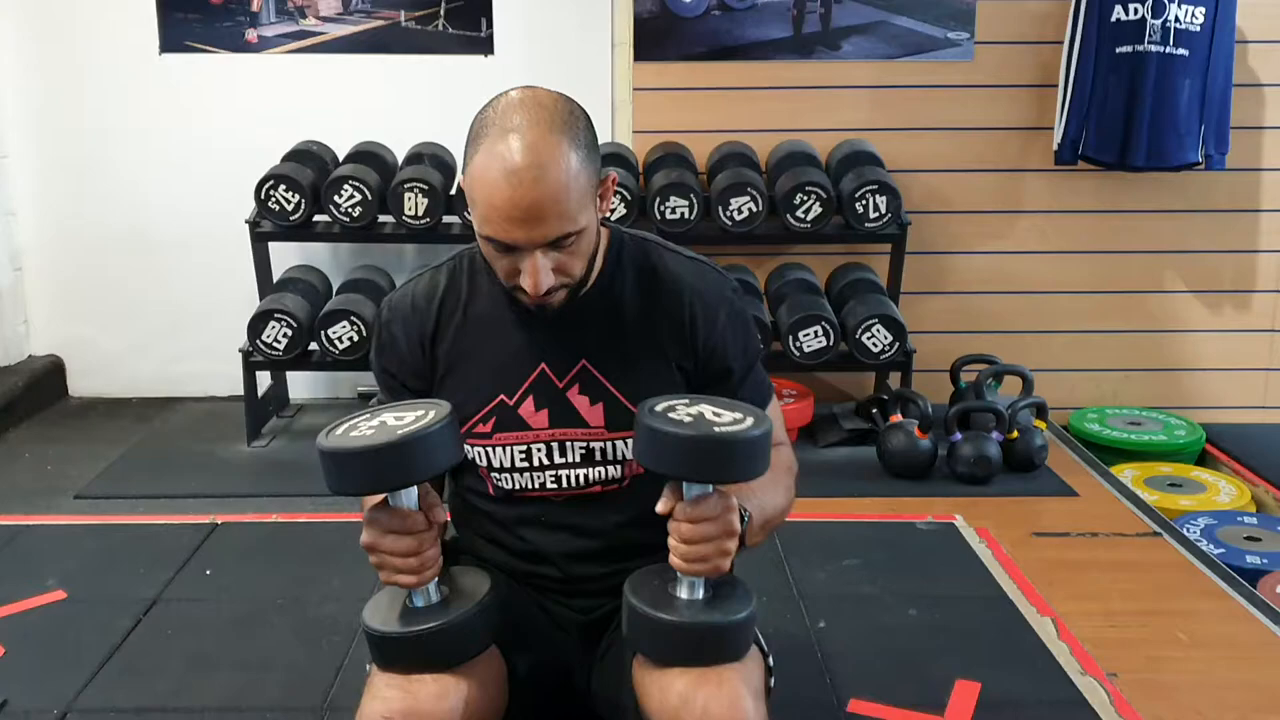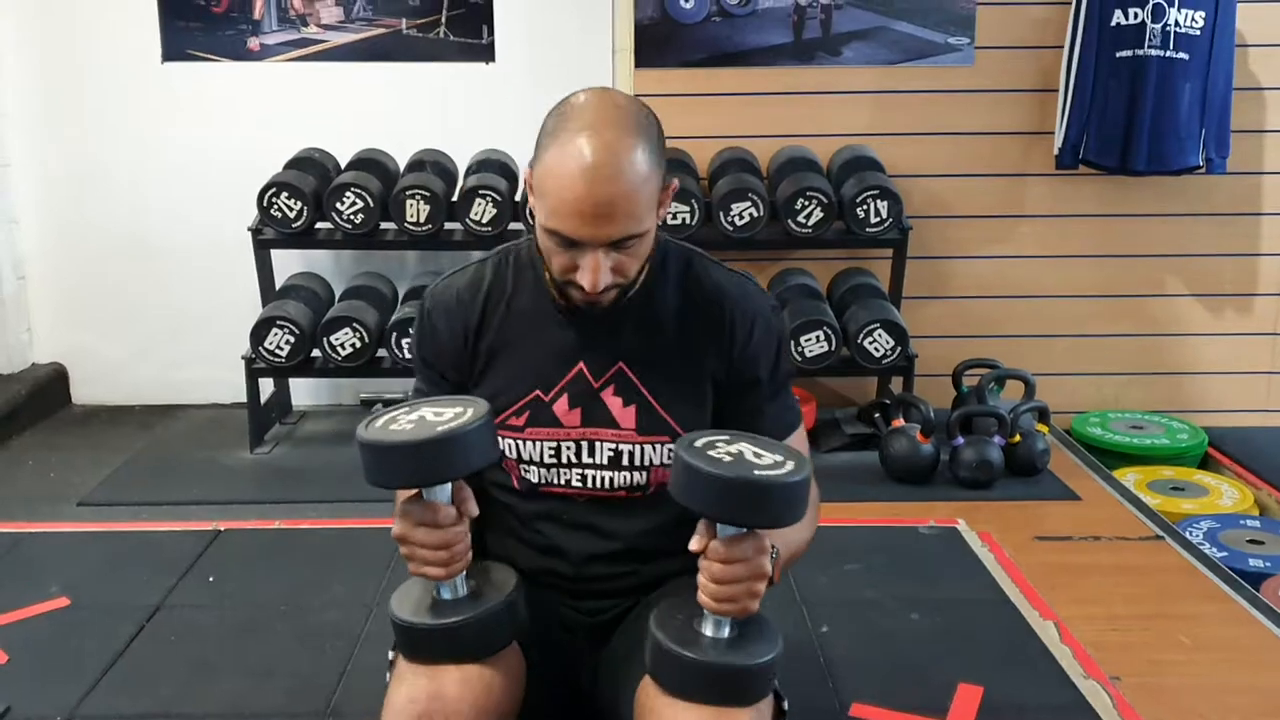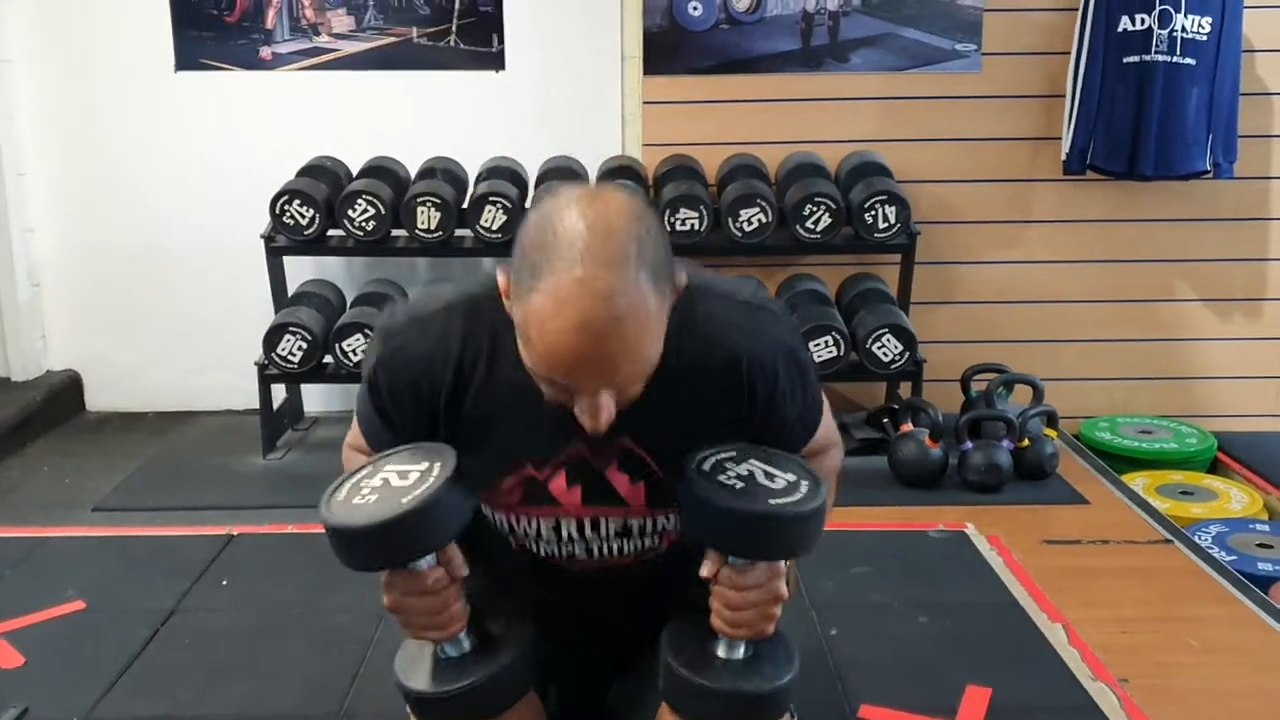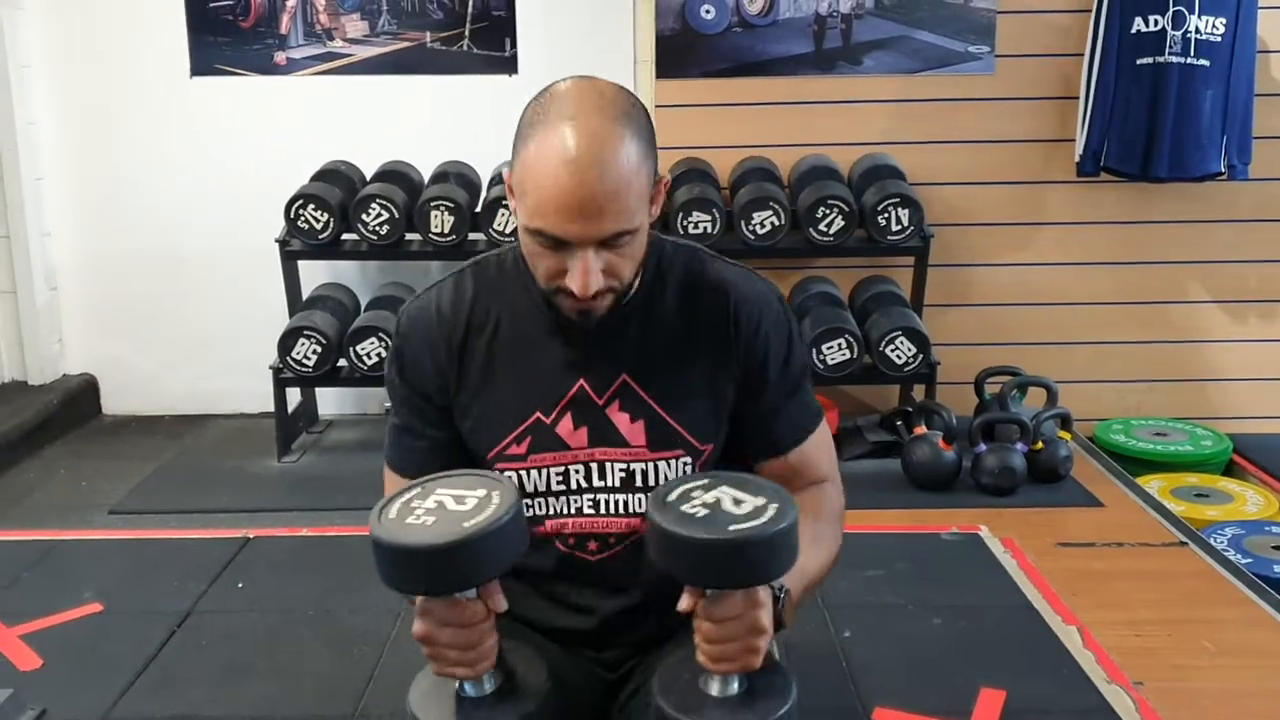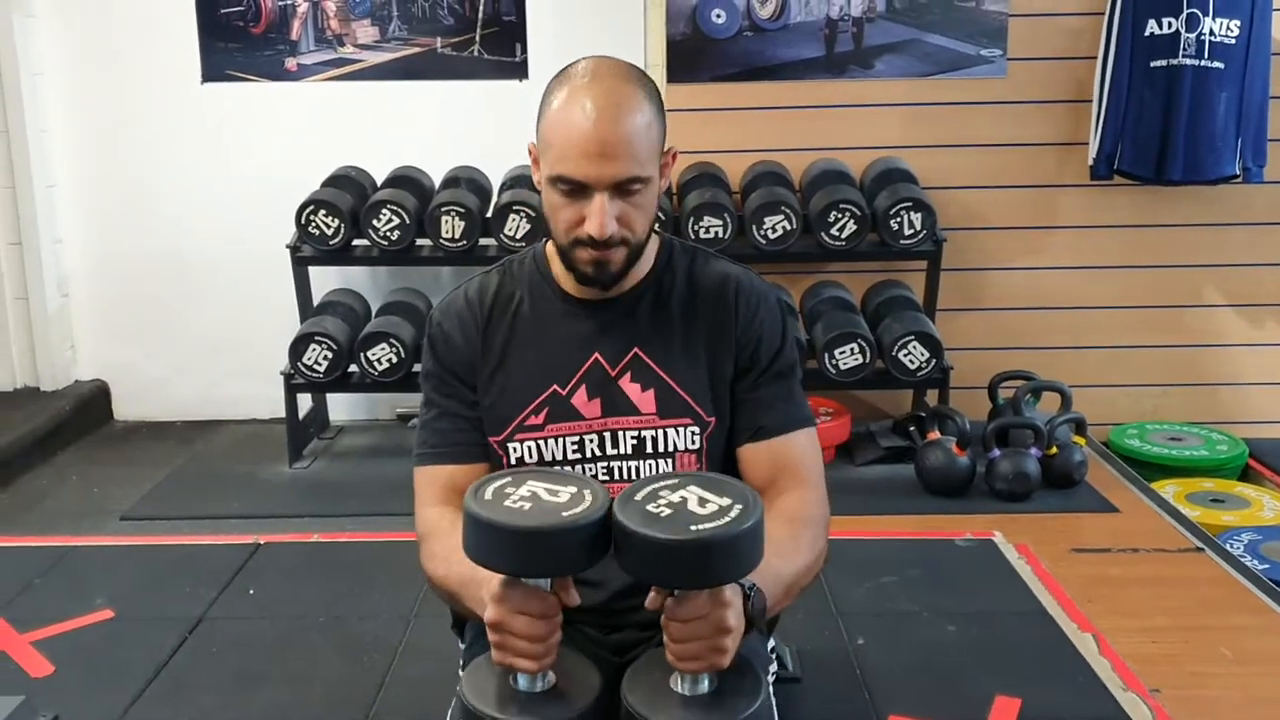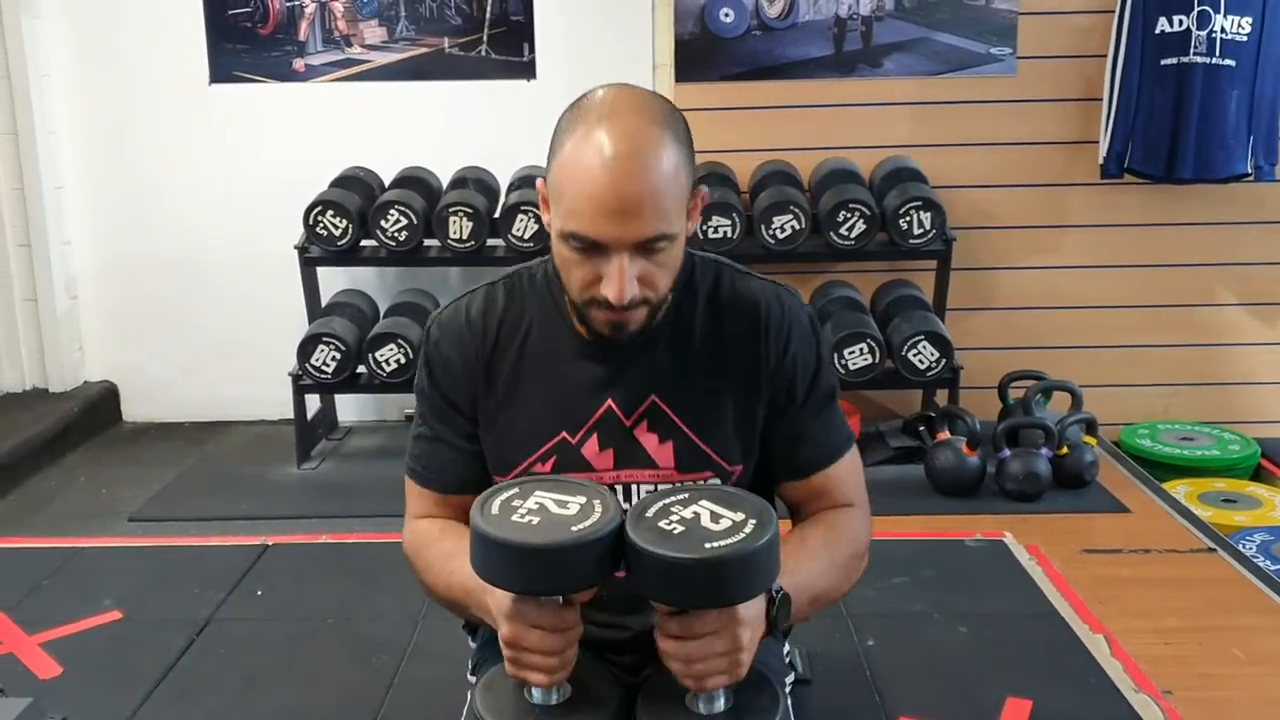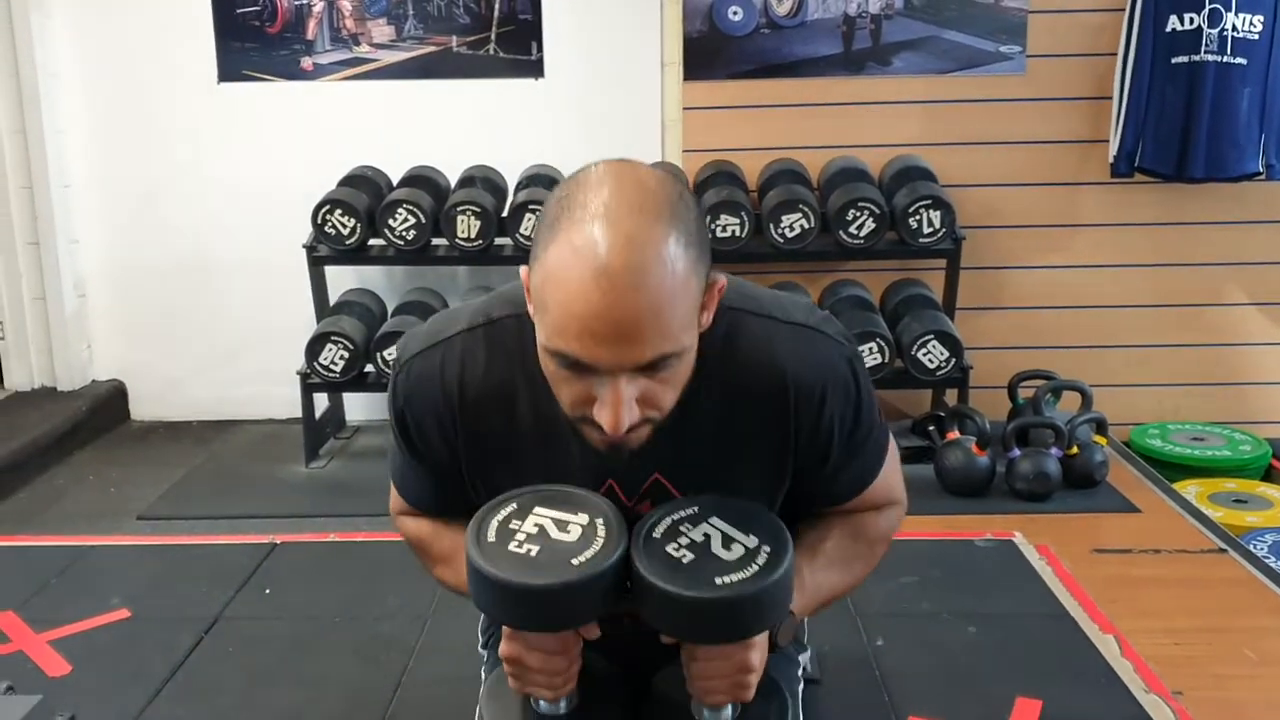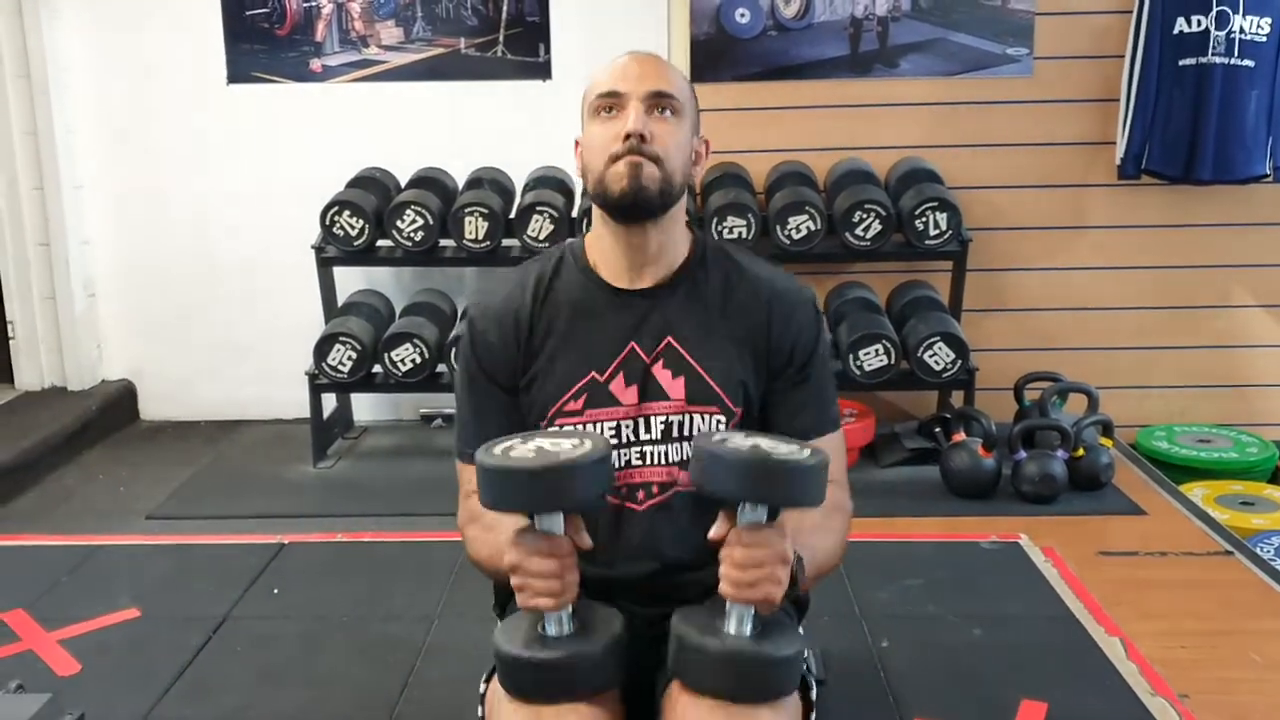
dt=0.5s
person 1, frame 1
left shoulder: (694, 298)
right shoulder: (418, 317)
left elbow: (769, 453)
left wrist: (738, 515)
right wrist: (393, 519)
right hip: (499, 589)
person 1, frame 2
left shoulder: (733, 313)
right shoulder: (460, 308)
left wrist: (763, 549)
right wrist: (427, 517)
left hip: (668, 595)
right hip: (513, 591)
person 1, frame 3
left shoulder: (748, 345)
right shoulder: (423, 348)
left elbow: (816, 455)
right elbow: (371, 459)
left wrist: (768, 553)
left hip: (684, 615)
person 1, frame 4
left shoulder: (739, 311)
right shoulder: (439, 327)
left elbow: (814, 486)
left wrist: (773, 590)
right wrist: (437, 593)
left hip: (687, 633)
right hip: (522, 634)
person 1, frame 5
left shoulder: (741, 309)
right shoulder: (470, 321)
left elbow: (797, 499)
right elbow: (443, 511)
left wrist: (742, 593)
right wrist: (490, 589)
left hip: (695, 632)
right hip: (531, 635)
person 1, frame 6
left shoulder: (769, 326)
right shoulder: (468, 337)
left elbow: (842, 515)
right elbow: (431, 521)
left wrist: (765, 602)
right wrist: (497, 598)
left hip: (712, 643)
right hip: (542, 647)
person 1, frame 7
left shoulder: (804, 365)
right shoulder: (442, 373)
left elbow: (875, 506)
right elbow: (421, 513)
left hip: (728, 641)
right hip: (549, 642)
person 1, frame 8
left shoulder: (775, 306)
right shoulder: (507, 316)
left elbow: (825, 490)
right elbow: (481, 502)
left wrist: (789, 556)
right wrist: (516, 549)
left hip: (723, 608)
right hip: (568, 613)
